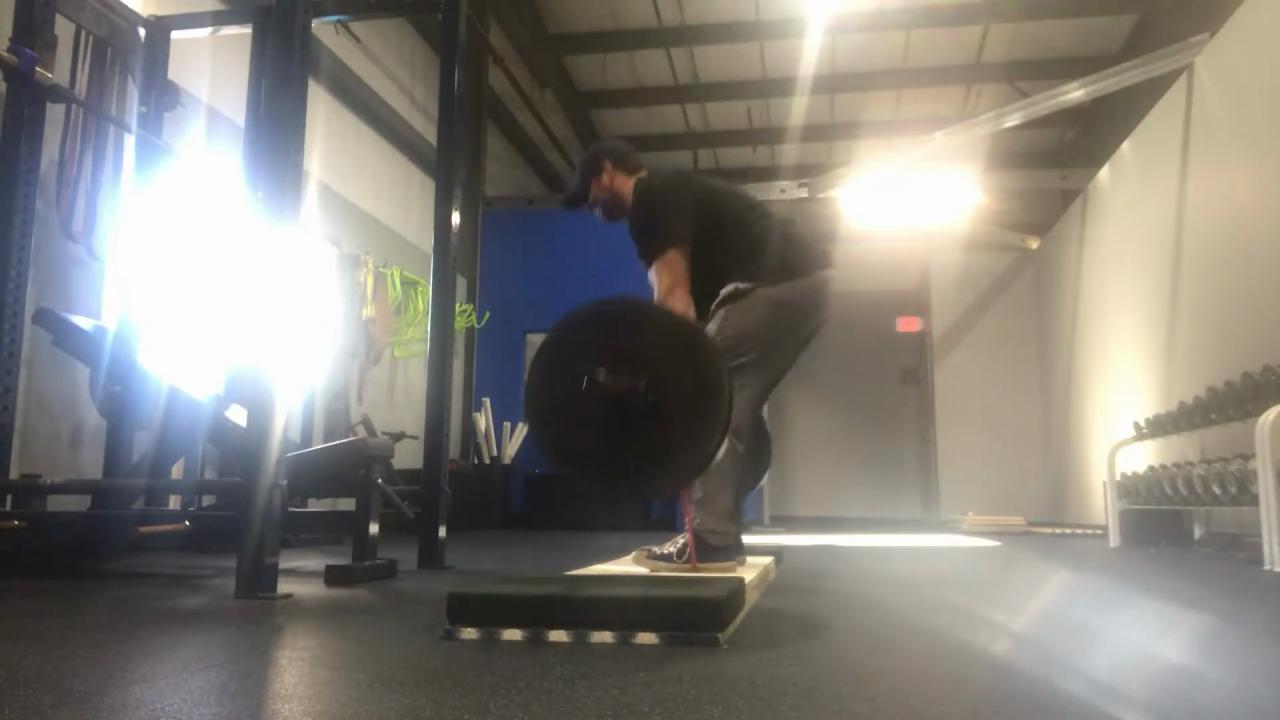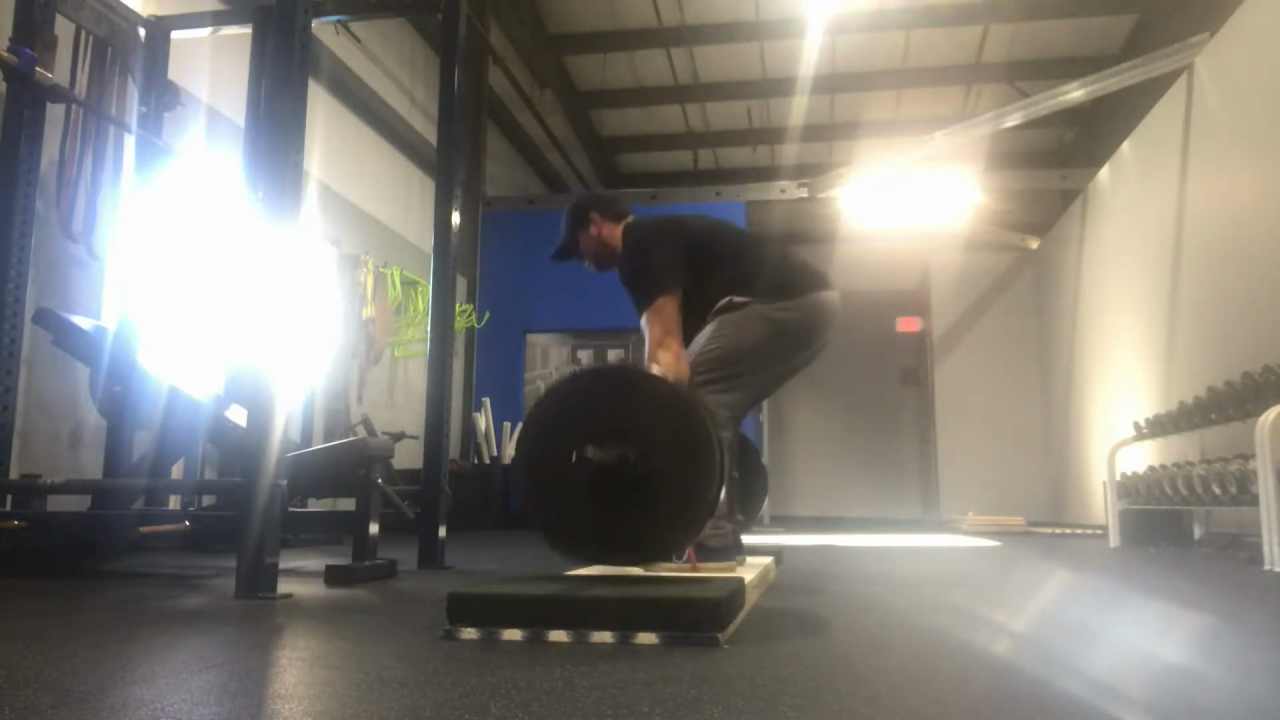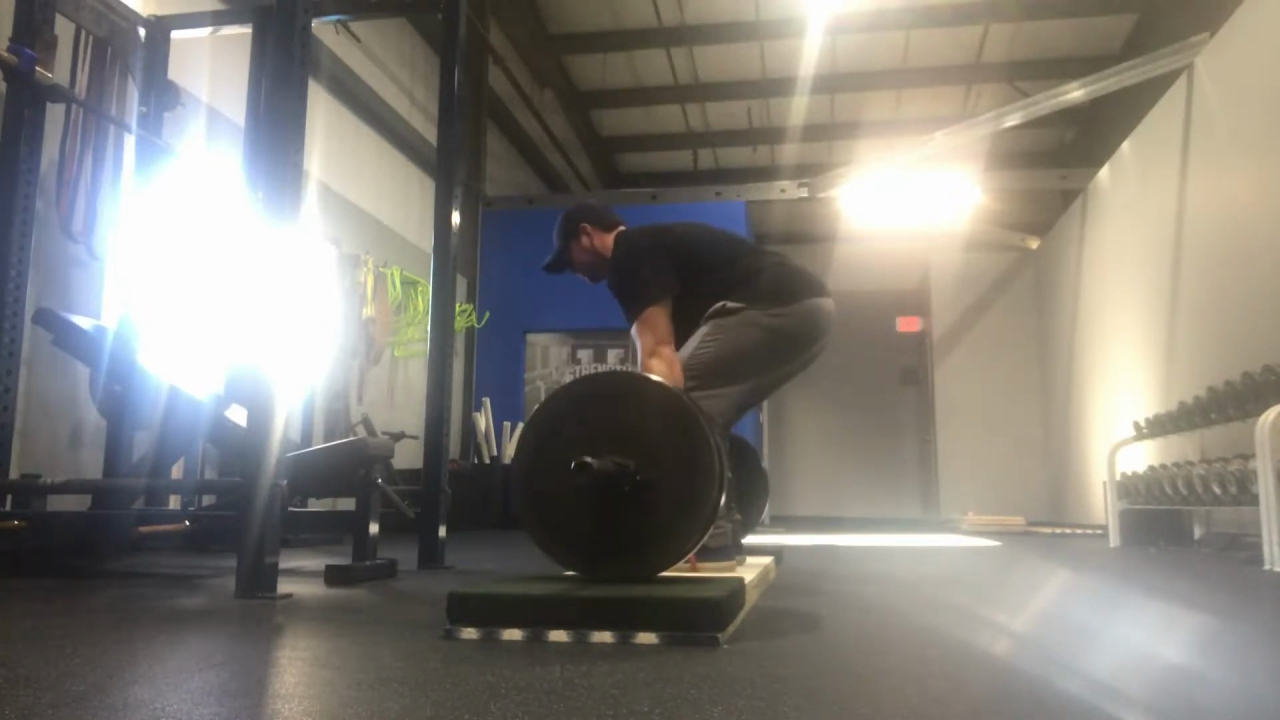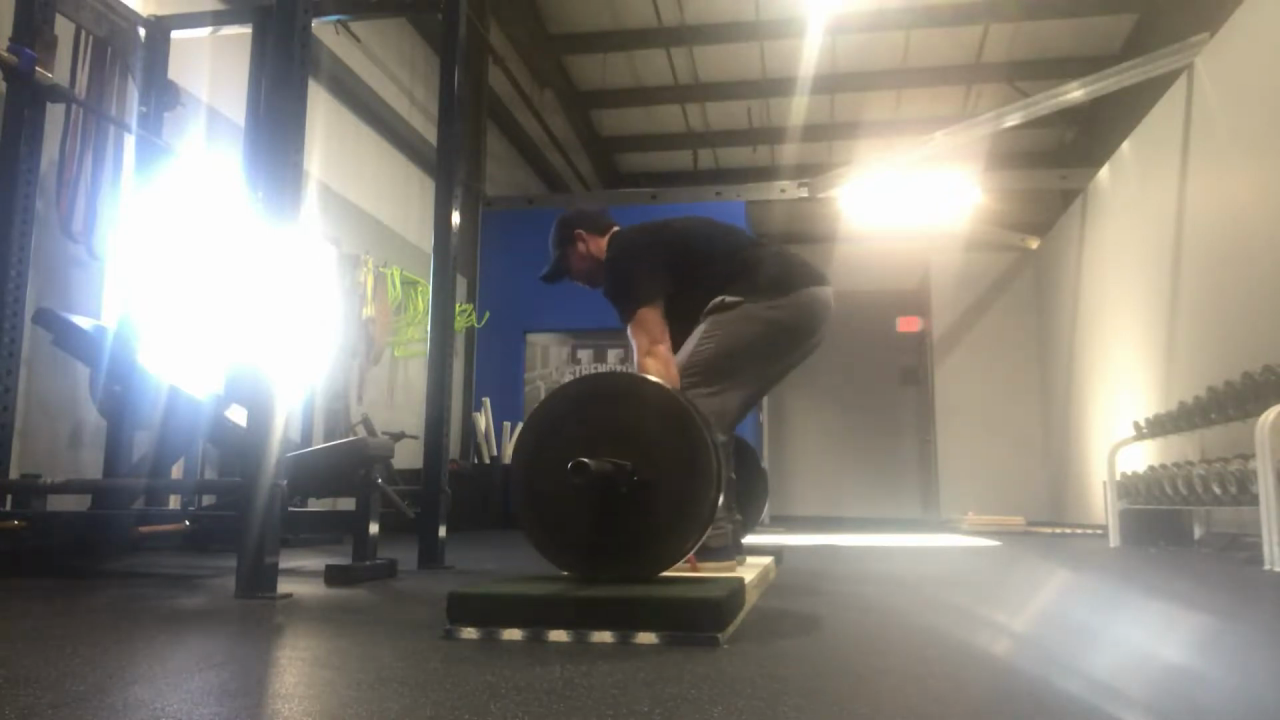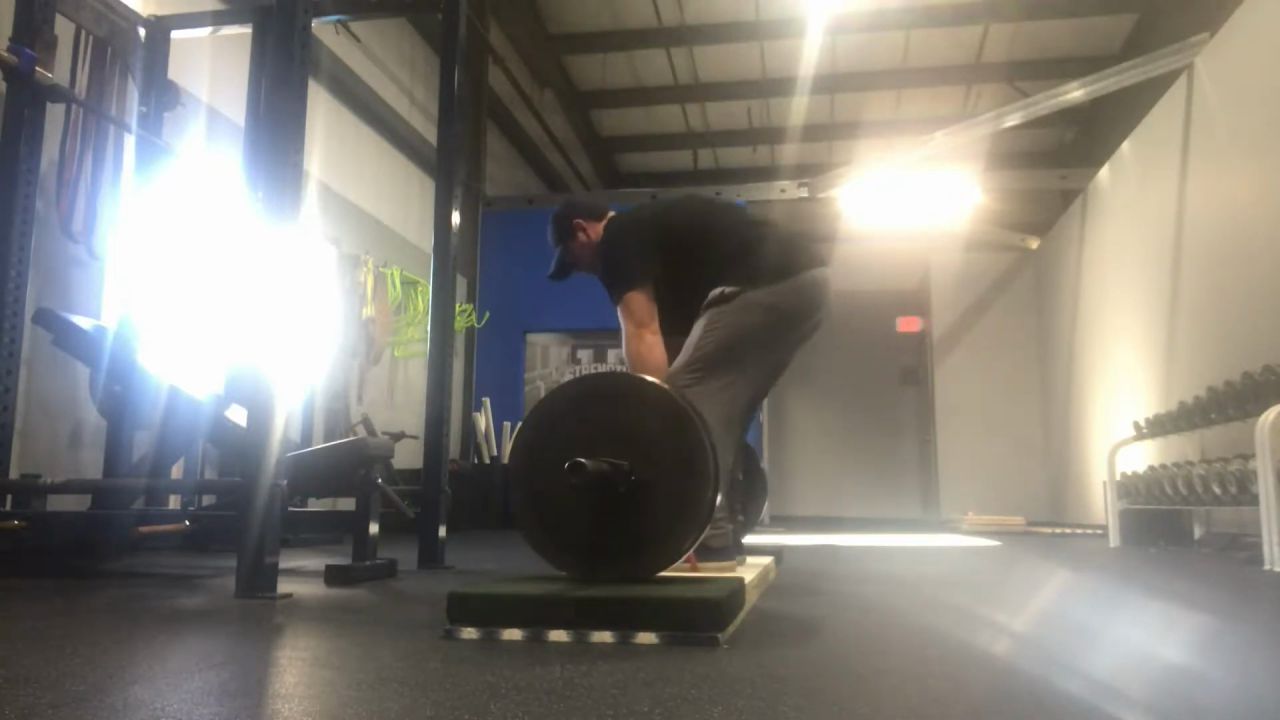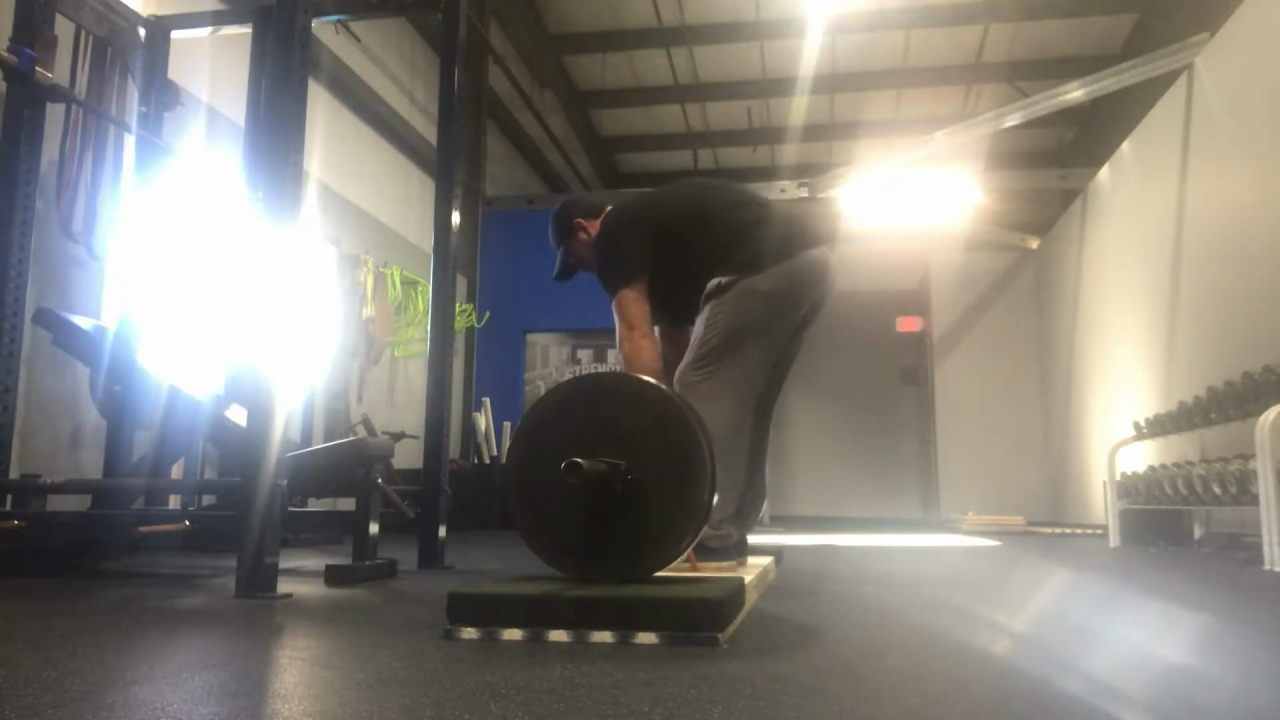
dt=0.2s
person 1, frame 1
left shoulder: (653, 198)
right shoulder: (672, 194)
left elbow: (673, 294)
right elbow: (689, 293)
left hip: (779, 282)
right hip: (801, 279)
right knee: (727, 406)
left ankle: (710, 542)
right ankle: (720, 535)
person 1, frame 2
left shoulder: (642, 246)
right shoulder: (661, 239)
left elbow: (666, 347)
right elbow: (675, 343)
left hip: (784, 302)
right hip: (807, 302)
right knee: (707, 407)
left ankle: (709, 543)
right ankle: (720, 536)
person 1, frame 3
left shoulder: (631, 255)
right shoulder: (651, 249)
left elbow: (659, 355)
right elbow: (667, 353)
left hip: (781, 309)
right hip: (806, 308)
right knee: (699, 407)
left ankle: (707, 542)
right ankle: (720, 536)
person 1, frame 4
left shoulder: (625, 255)
right shoulder: (649, 249)
left elbow: (654, 354)
right elbow: (667, 349)
left hip: (779, 300)
right hip: (804, 298)
right knee: (703, 406)
left ankle: (708, 542)
right ankle: (722, 536)
person 1, frame 5
left shoulder: (619, 239)
right shoulder: (650, 233)
left elbow: (643, 335)
right elbow: (668, 335)
left hip: (772, 284)
right hip: (802, 279)
left knee: (691, 395)
right knee: (714, 400)
left ankle: (708, 542)
right ankle: (719, 535)
person 1, frame 6
left shoulder: (616, 232)
right shoulder: (656, 226)
left elbow: (636, 333)
right elbow: (672, 330)
left hip: (769, 266)
right hip: (806, 258)
left knee: (703, 390)
right knee: (738, 402)
left ankle: (711, 542)
right ankle: (728, 533)
